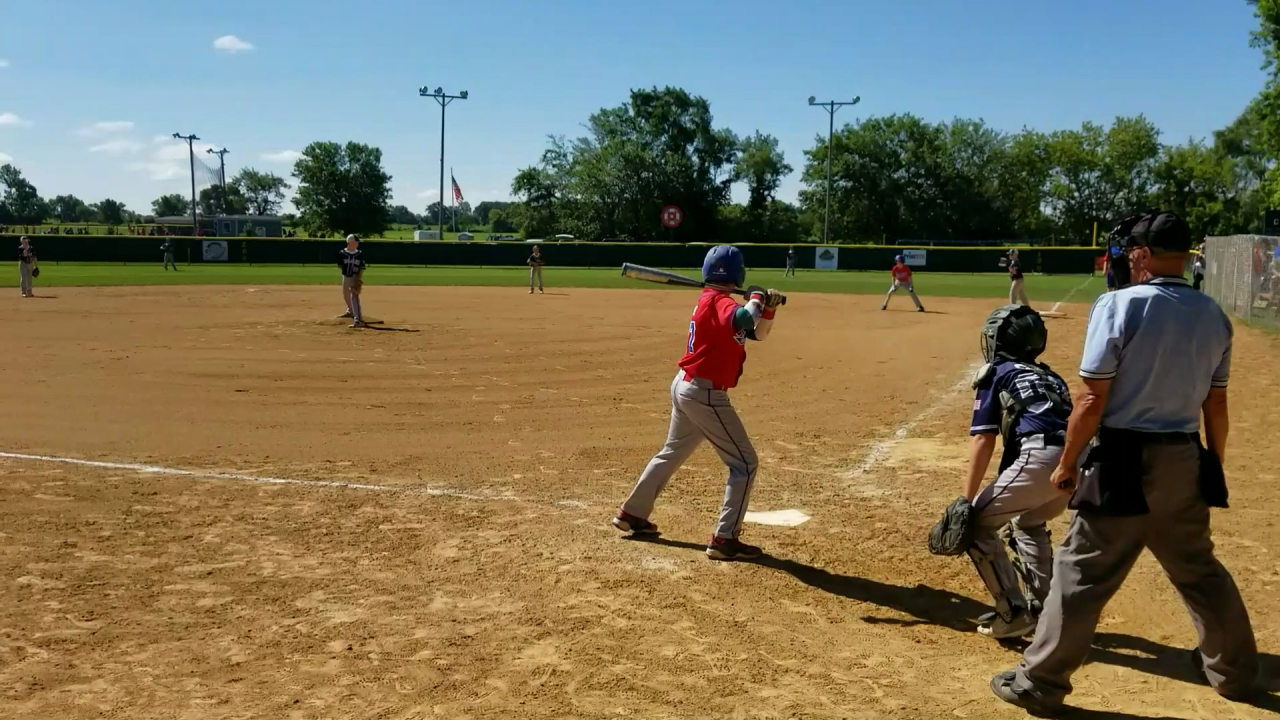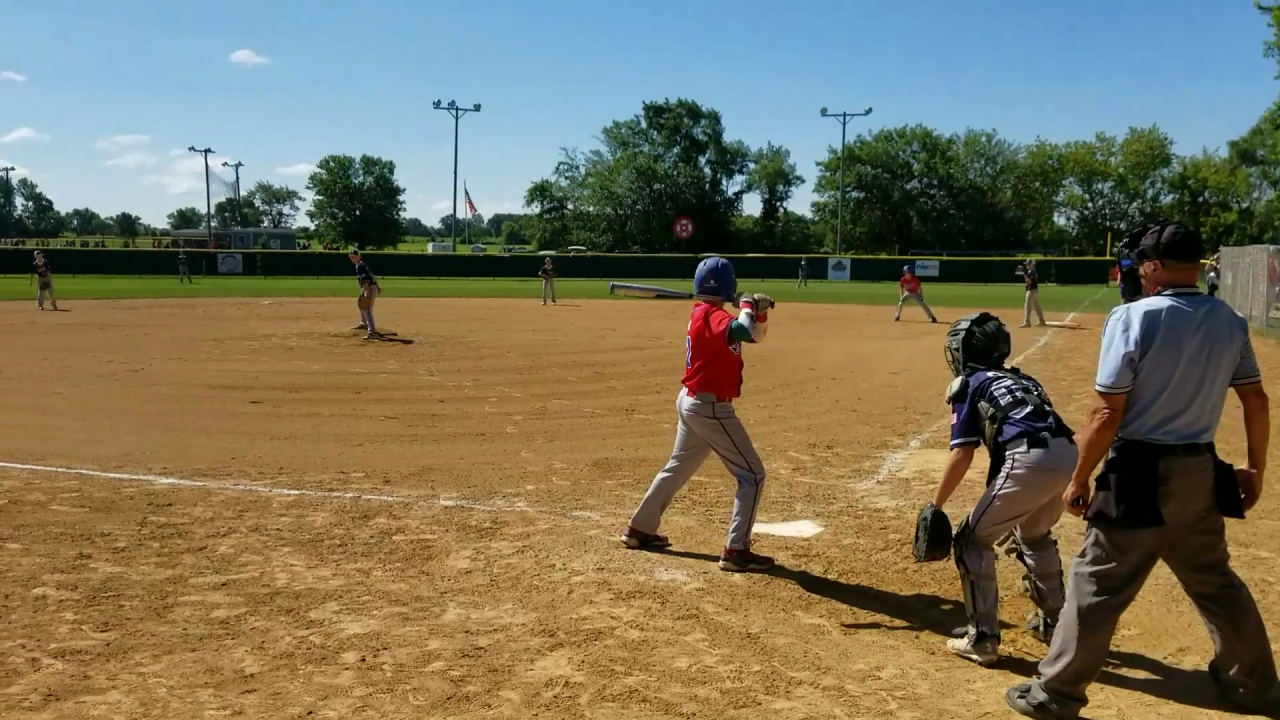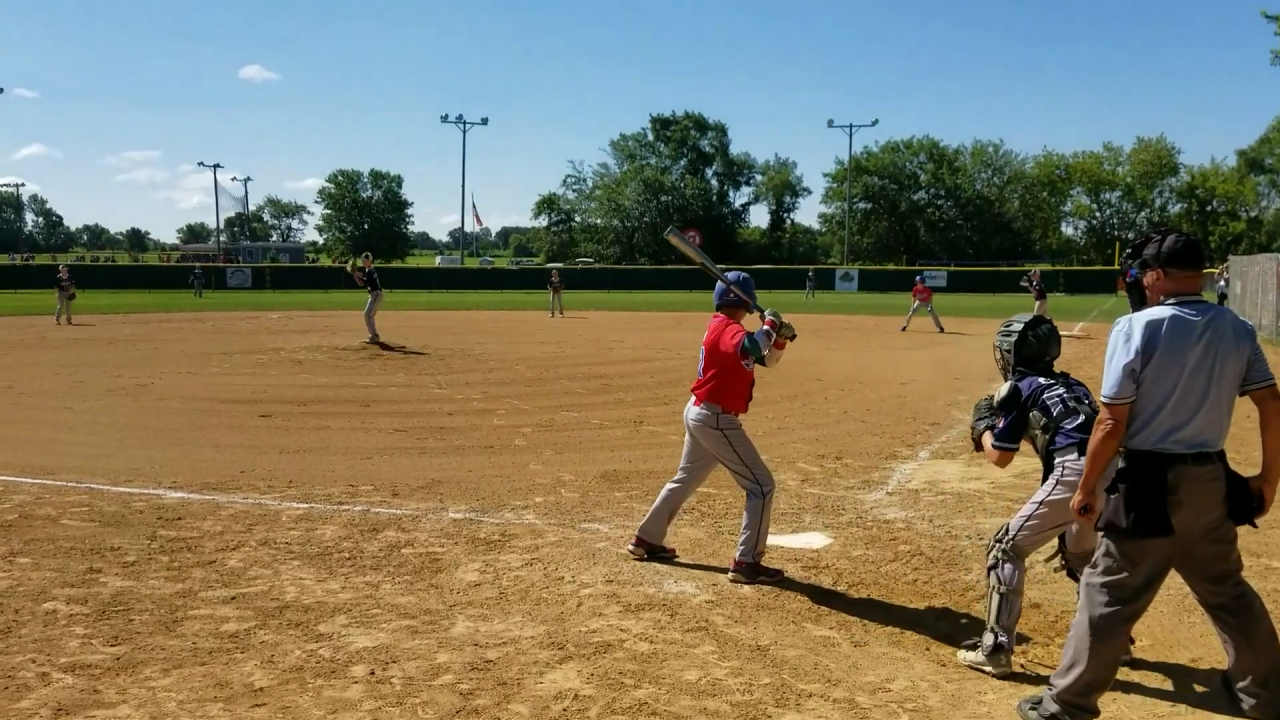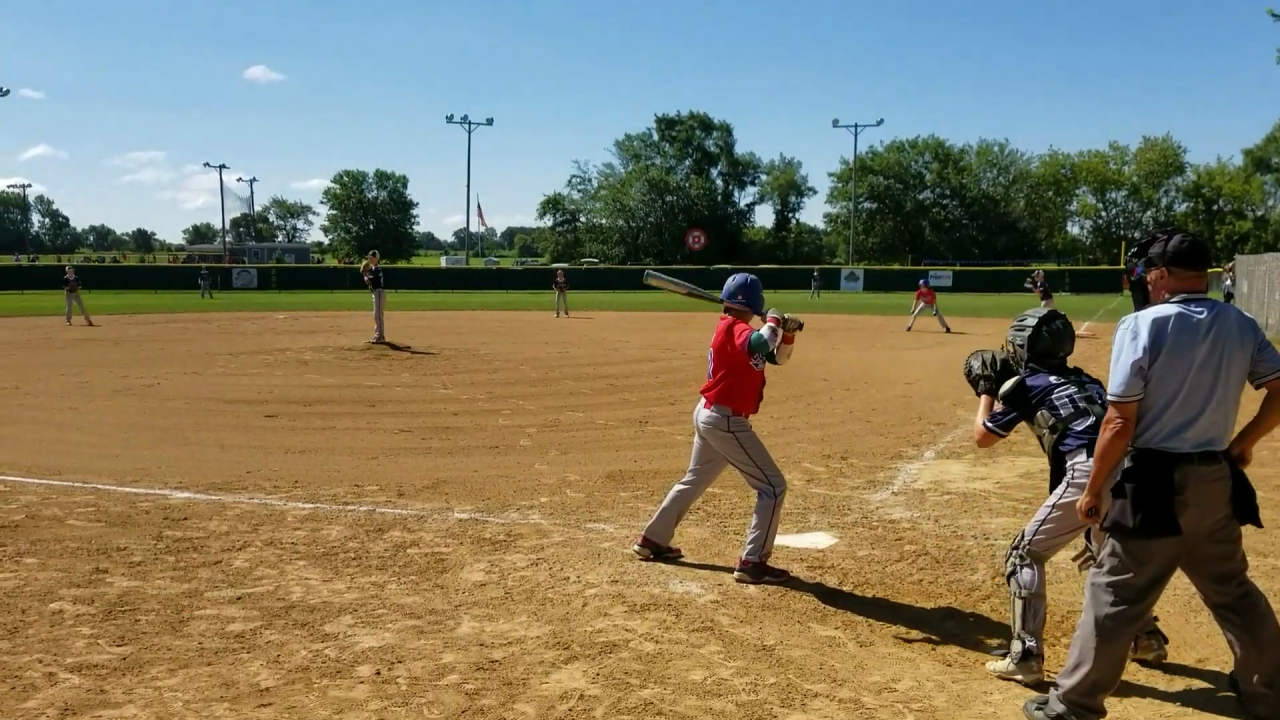
dt=0.7s
person 1, frame 1
left shoulder: (1119, 304)
right shoulder: (1213, 315)
left elbow: (1093, 399)
right elbow: (1217, 404)
left wrist: (1067, 463)
right wrist: (1215, 468)
left hip: (1124, 463)
right hip: (1186, 461)
left knee: (1082, 574)
right knee: (1200, 570)
left ankle: (1039, 683)
right ankle: (1234, 671)
person 1, frame 2
left shoulder: (1133, 317)
right shoulder: (1229, 321)
left elbow: (1108, 413)
left wrist: (1079, 480)
left hip: (1140, 474)
right hip: (1201, 472)
left knee: (1096, 586)
right knee: (1215, 581)
person 1, frame 3
left shoulder: (1136, 327)
right shoulder: (1237, 329)
left elbow: (1112, 424)
left wrist: (1086, 488)
left hip: (1150, 485)
right hip: (1211, 482)
left knee: (1108, 596)
right knee: (1228, 592)
person 1, frame 4
left shoulder: (1143, 325)
left elbow: (1120, 423)
left wrist: (1093, 489)
left hip: (1154, 483)
right hip: (1217, 480)
left knee: (1113, 595)
right knee: (1232, 590)
person 2, frame 1
left shoulder: (994, 374)
right shoulder: (1050, 377)
left elbow: (983, 441)
left wrist: (966, 502)
left hip: (1041, 458)
left knee: (975, 523)
right knee: (1027, 522)
left ankle: (1014, 612)
right ankle: (1042, 608)
person 2, frame 2
left shoulder: (969, 385)
right shoulder: (1023, 380)
left elbow: (962, 455)
left wrist: (935, 506)
left hip: (1030, 461)
right hip: (1068, 457)
left knee: (972, 539)
right knee: (1034, 535)
left ankle: (982, 639)
right ankle: (1051, 622)
person 2, frame 3
left shoulder: (1017, 389)
right shoulder: (1070, 385)
left elbow: (1000, 456)
left wrist: (982, 431)
left hip: (1076, 472)
right hip: (1112, 469)
left knee: (1007, 548)
right knee: (1081, 550)
left ankle: (995, 650)
person 2, frame 4
left shoulder: (1025, 386)
right shoulder: (1084, 380)
left elbow: (982, 437)
left wrist: (986, 391)
left hip: (1087, 473)
left knee: (1025, 554)
left ankle: (1025, 657)
right ankle: (1146, 638)
person 3, frame 1
left shoulder: (711, 302)
right shoulder: (719, 302)
left elbow: (757, 332)
right elbow: (745, 318)
left wrist: (768, 308)
right wrist: (757, 297)
left hip: (685, 386)
right hip: (705, 393)
left knee: (671, 453)
right knee: (744, 463)
left ankle: (631, 513)
right ankle: (724, 540)
person 3, frame 2
left shoulder: (705, 314)
right shoulder: (712, 315)
left elbow: (755, 335)
right elbow: (742, 330)
left wrist: (759, 312)
right wrist: (747, 306)
left hip: (690, 401)
right hip: (710, 407)
left knee: (677, 467)
right knee: (752, 474)
left ankle: (640, 529)
right ankle: (736, 550)
person 3, frame 3
left shoulder: (722, 327)
right shoulder: (728, 328)
left elbow: (766, 360)
right elbow: (754, 349)
left wrist: (780, 339)
right wrist: (770, 323)
left hip: (698, 413)
right hip: (716, 418)
left knee: (685, 479)
right knee: (761, 486)
left ankle: (646, 539)
right ankle: (746, 563)
person 3, frame 4
left shoulder: (734, 330)
right shoulder: (732, 328)
left elbow: (778, 357)
right elbow: (761, 343)
left wrist: (788, 334)
right wrist: (774, 321)
left hip: (708, 414)
right hip: (726, 421)
left knee: (694, 481)
right knee: (773, 486)
left ankle: (652, 540)
right ankle: (752, 562)
